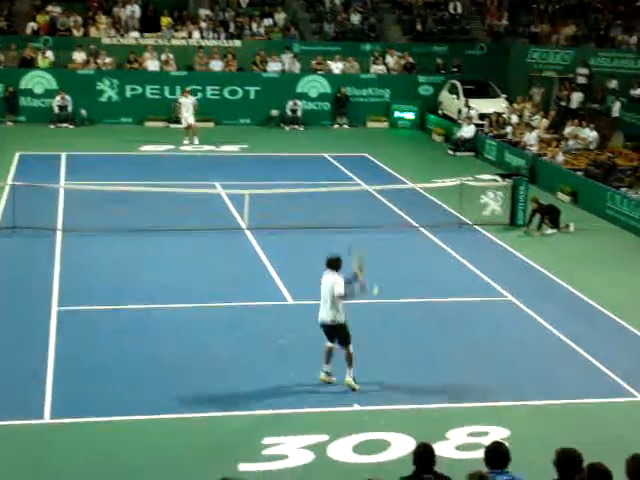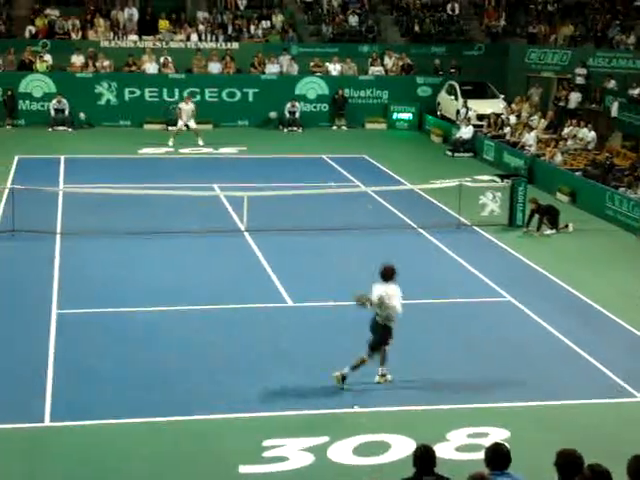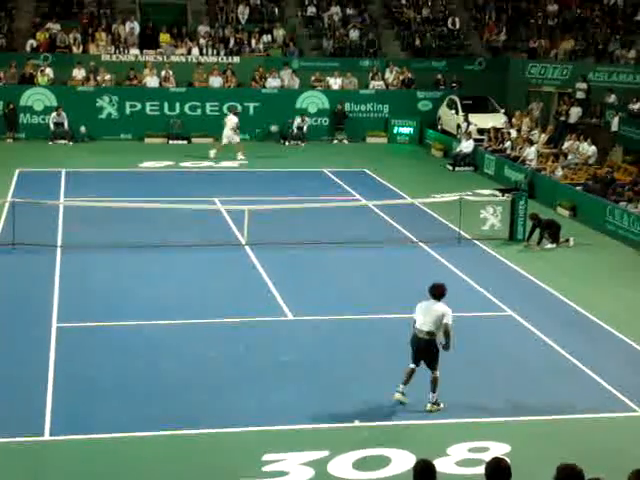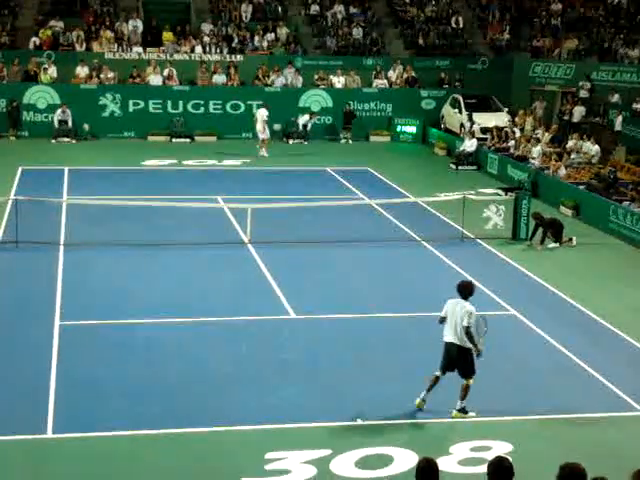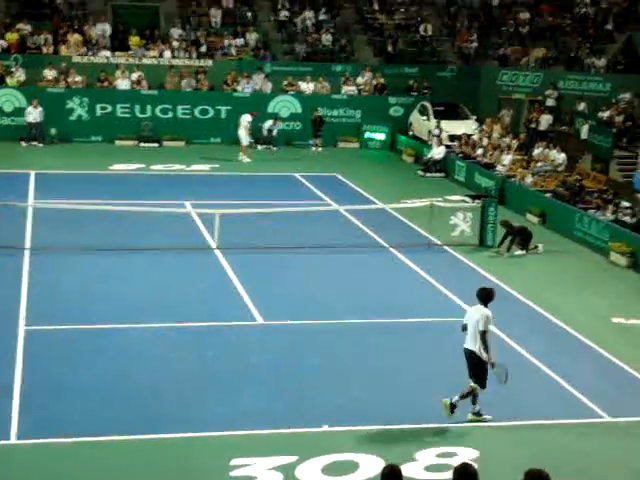
dt=0.7s
person 1, frame 1
left shoulder: (326, 276)
right shoulder: (337, 279)
right elbow: (340, 296)
left wrist: (354, 278)
right wrist: (352, 291)
left hip: (323, 319)
right hip: (335, 320)
left knee: (330, 342)
right knee: (348, 347)
left ankle: (325, 372)
right ankle: (350, 377)
person 1, frame 2
left shoulder: (379, 288)
right shoulder: (396, 289)
left elbow: (377, 302)
left wrist: (366, 301)
left hip: (378, 323)
right hip: (386, 327)
left knee: (384, 345)
right knee: (369, 355)
left ankle: (382, 374)
right ankle: (343, 374)
person 1, frame 3
left shoulder: (421, 305)
right shoulder: (445, 310)
right elbow: (447, 329)
right wrist: (447, 344)
left hip: (415, 337)
right hip: (428, 341)
left knee: (414, 364)
right knee: (434, 370)
left ankle: (400, 391)
right ankle: (433, 402)
person 1, frame 4
left shoulder: (450, 303)
right shoulder: (469, 309)
left elbow: (441, 320)
right elbow: (467, 331)
right wrist: (476, 347)
left hip: (448, 343)
right hip: (462, 346)
left knee: (441, 372)
right knee: (468, 378)
left ankle: (422, 398)
right ankle: (459, 409)
person 1, frame 5
left shoulder: (471, 310)
right shoulder: (486, 314)
left elbow: (464, 328)
right elbow: (483, 336)
right wrist: (489, 356)
left hip: (468, 349)
right hip: (477, 352)
left knee: (477, 381)
right knee: (479, 385)
left ankle: (475, 412)
right ankle: (452, 402)
